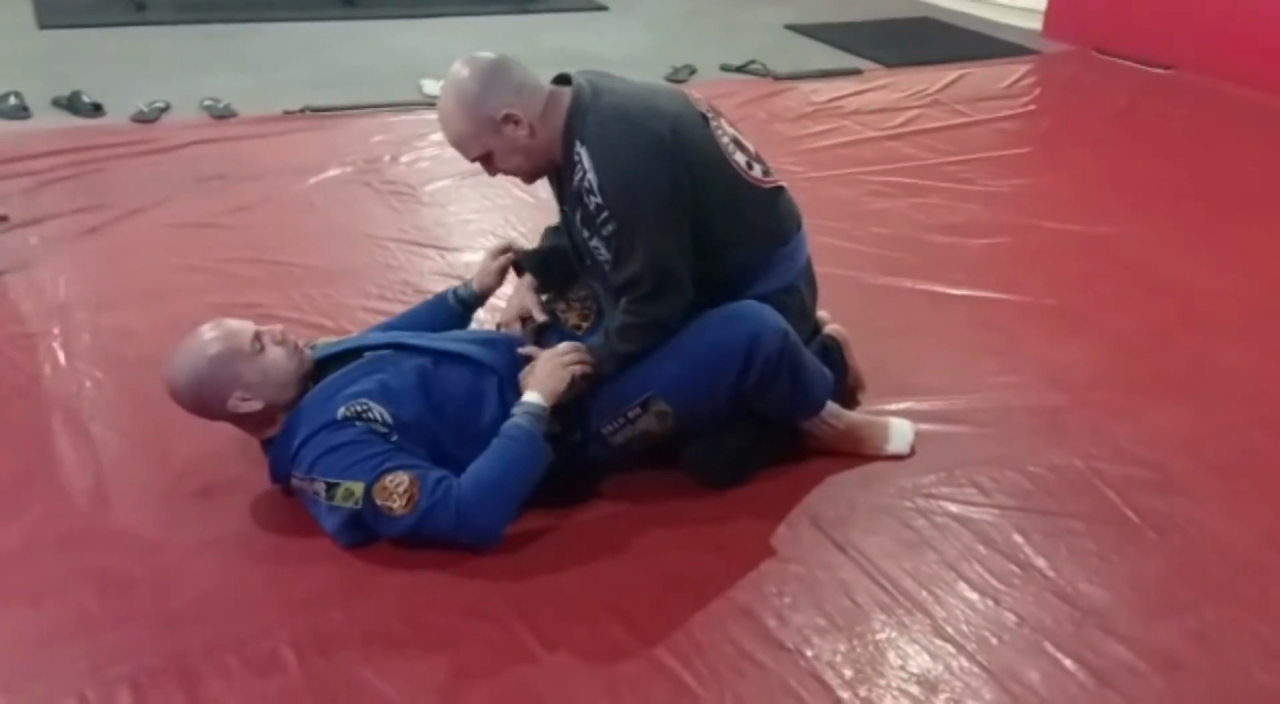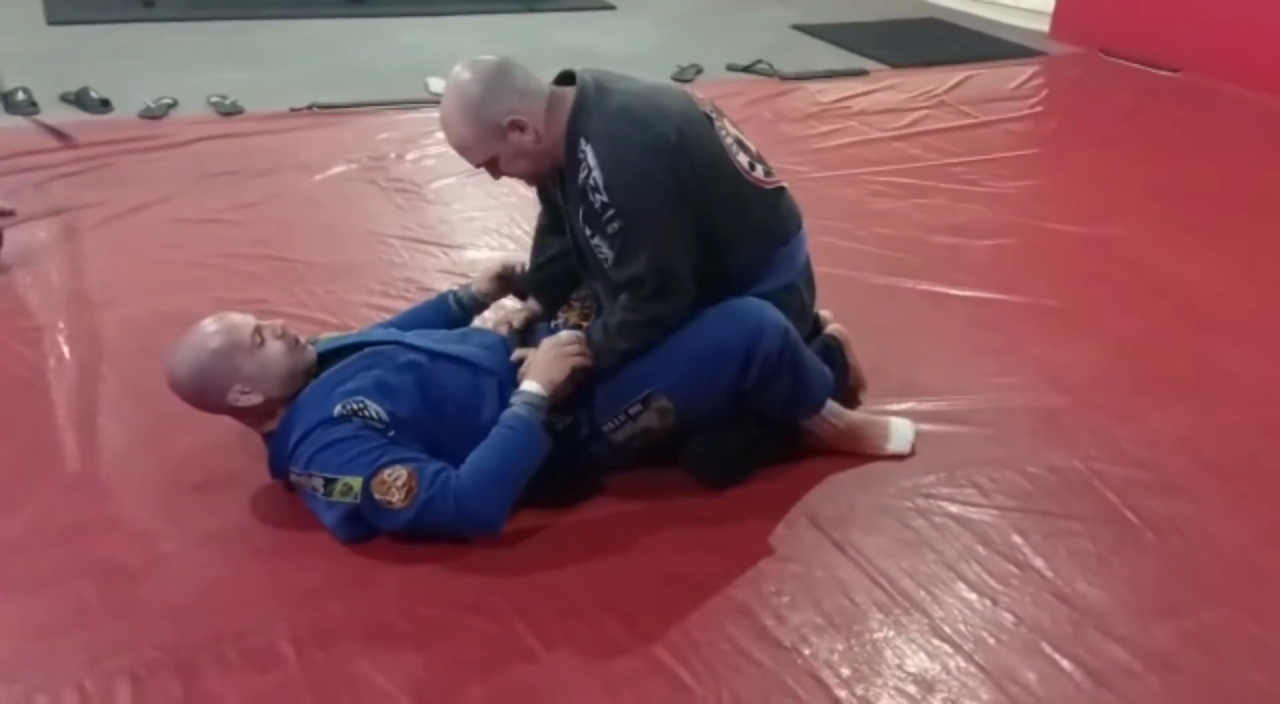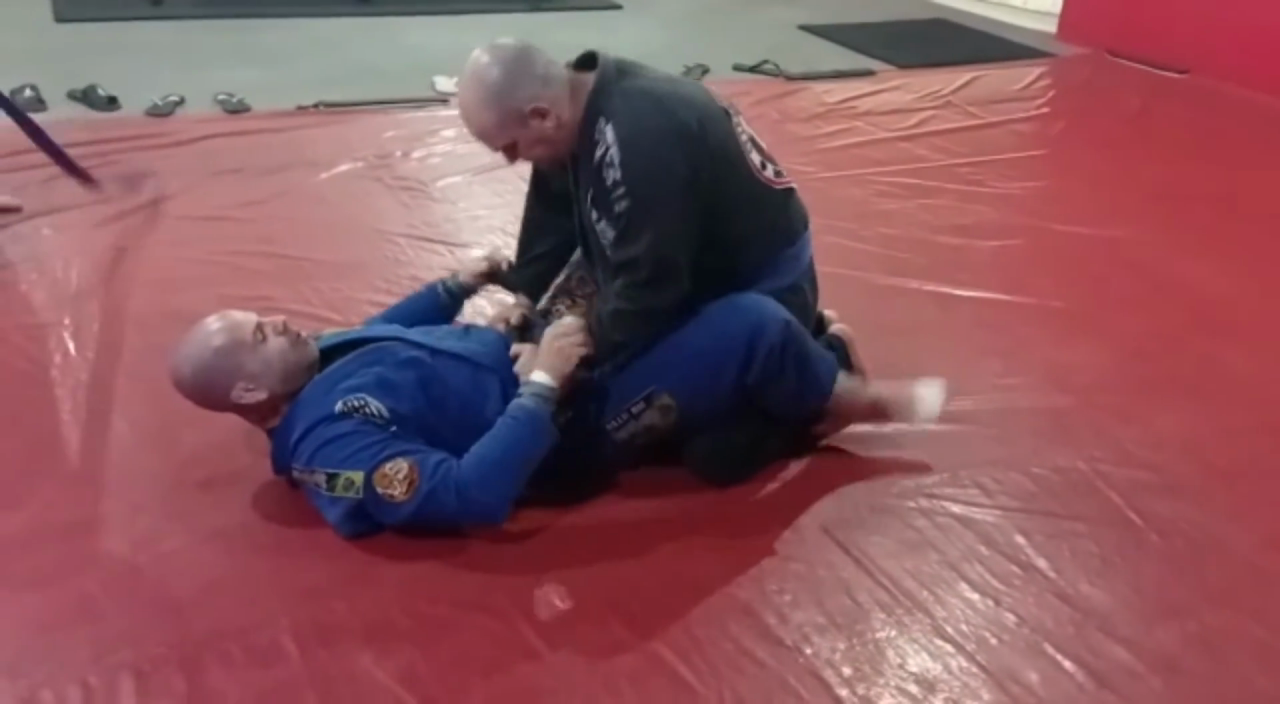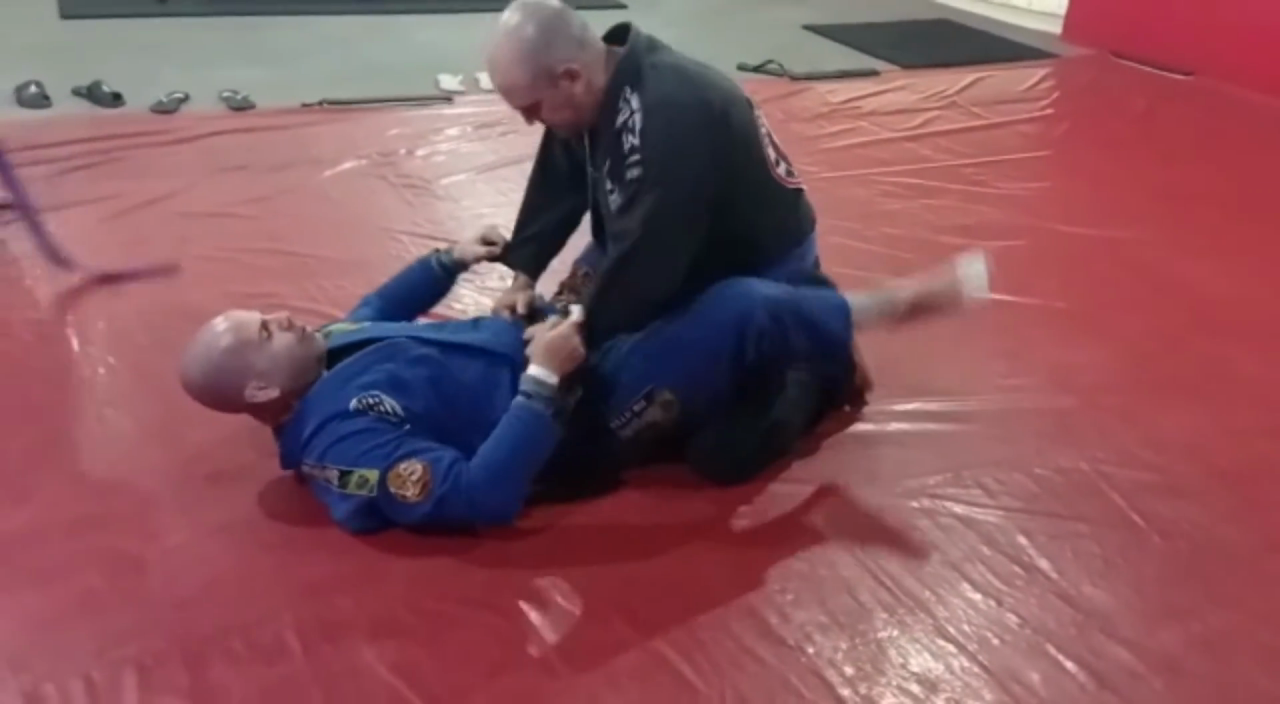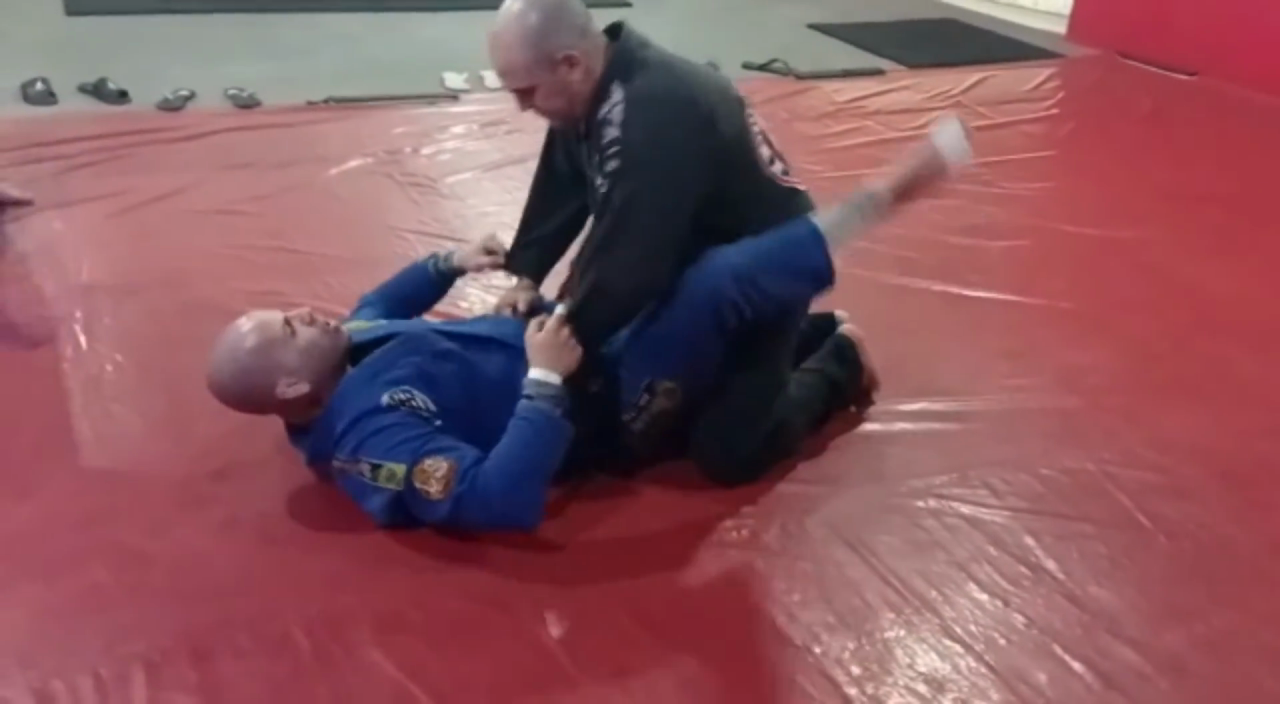
dt=0.2s
person 1, frame 1
left shoulder: (316, 375)
right shoulder: (333, 454)
left elbow: (389, 338)
right elbow: (473, 514)
left wrist: (470, 292)
right wrist: (538, 403)
left hip: (537, 359)
right hip: (570, 424)
right knee: (750, 332)
left ankle: (793, 352)
right ankle: (830, 424)
person 1, frame 2
left shoulder: (315, 368)
right shoulder: (329, 448)
left elbow: (393, 336)
right elbow: (471, 505)
left wrist: (472, 296)
right wrist: (535, 392)
left hip: (537, 353)
right hip: (569, 422)
right knee: (747, 329)
left ankle: (793, 366)
right ankle: (833, 423)
person 1, frame 3
left shoulder: (317, 361)
right shoulder: (332, 444)
left elbow: (392, 330)
right elbow: (474, 493)
left wrist: (461, 285)
right wrist: (542, 381)
left hip: (534, 354)
right hip: (574, 422)
right knee: (747, 326)
left ankle: (797, 376)
right ankle: (849, 399)
person 1, frame 4
left shoulder: (326, 358)
right shoulder: (343, 439)
left elbow: (374, 310)
right elbow: (482, 494)
left wrist: (448, 260)
right wrist: (543, 380)
left hip: (538, 345)
right hip: (586, 409)
right knee: (738, 311)
left ankle: (817, 357)
right ankle: (893, 302)
person 1, frame 5
left shoulder: (344, 353)
right shoulder: (375, 437)
left elbow: (371, 308)
right elbow: (503, 498)
left wrist: (447, 263)
right wrist: (541, 379)
left hip: (545, 343)
right hip: (606, 413)
right knee: (717, 280)
right ankle: (885, 192)
person 2, frame 1
left shoulder: (620, 156)
right shoulder: (580, 104)
left elbow: (653, 299)
right elbow: (580, 226)
right wrist: (535, 277)
left hip: (759, 280)
right hip: (702, 265)
left knee: (714, 457)
left ankle: (823, 366)
right ankle: (795, 342)
person 2, frame 2
left shoulder: (625, 153)
right shoulder: (571, 108)
left elbow: (653, 297)
right elbow: (563, 224)
right wrist: (539, 300)
left hip: (758, 277)
right hip: (698, 263)
left knee: (715, 453)
left ankle: (823, 362)
right ankle: (796, 341)
person 2, frame 3
left shoulder: (647, 144)
right shoulder: (579, 90)
left elbow: (647, 285)
right elbow: (552, 203)
right wrist: (525, 295)
left hip: (758, 276)
right hip: (689, 263)
left knee: (720, 450)
person 2, frame 4
left shoulder: (668, 118)
left elbow: (644, 261)
right elbow: (557, 186)
right wrist: (524, 275)
left hip: (758, 274)
right hip: (688, 262)
person 2, frame 5
left shoulder: (651, 116)
right shoulder: (601, 81)
left elbow: (630, 262)
right elbow: (563, 206)
left wrist: (569, 334)
right wrist: (527, 277)
right hip: (689, 249)
left knee: (727, 451)
left ankle: (830, 370)
